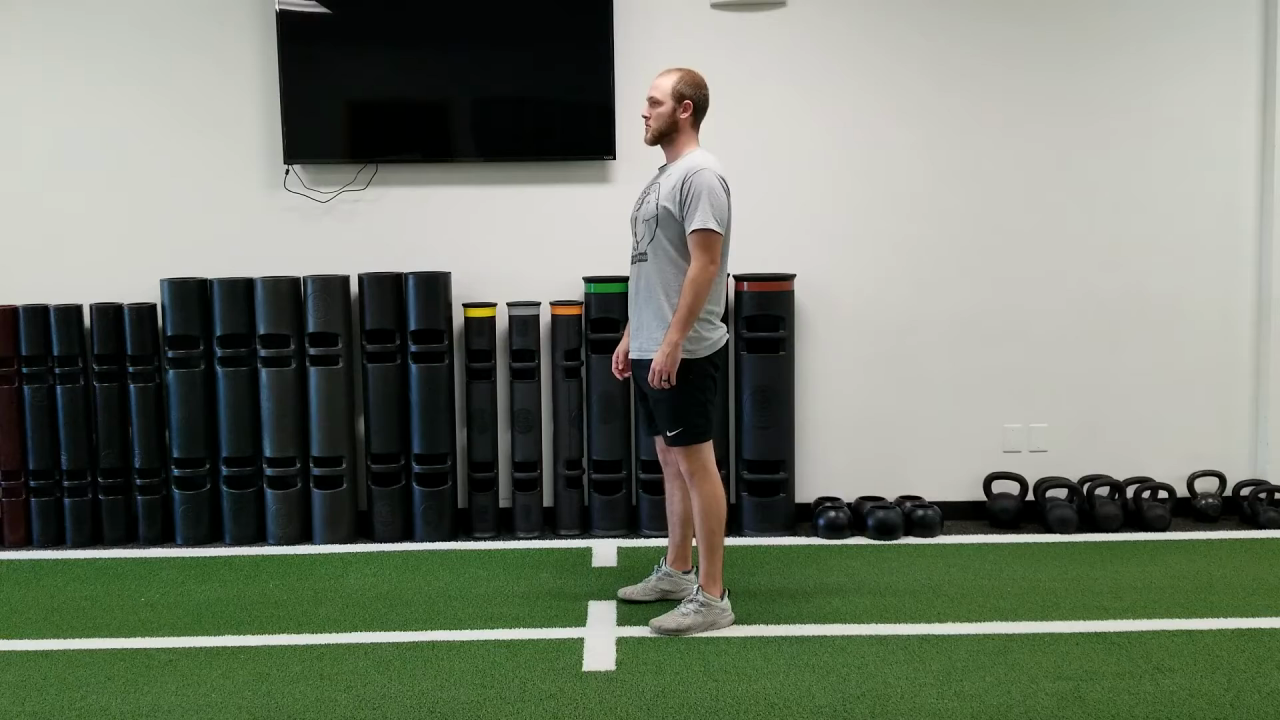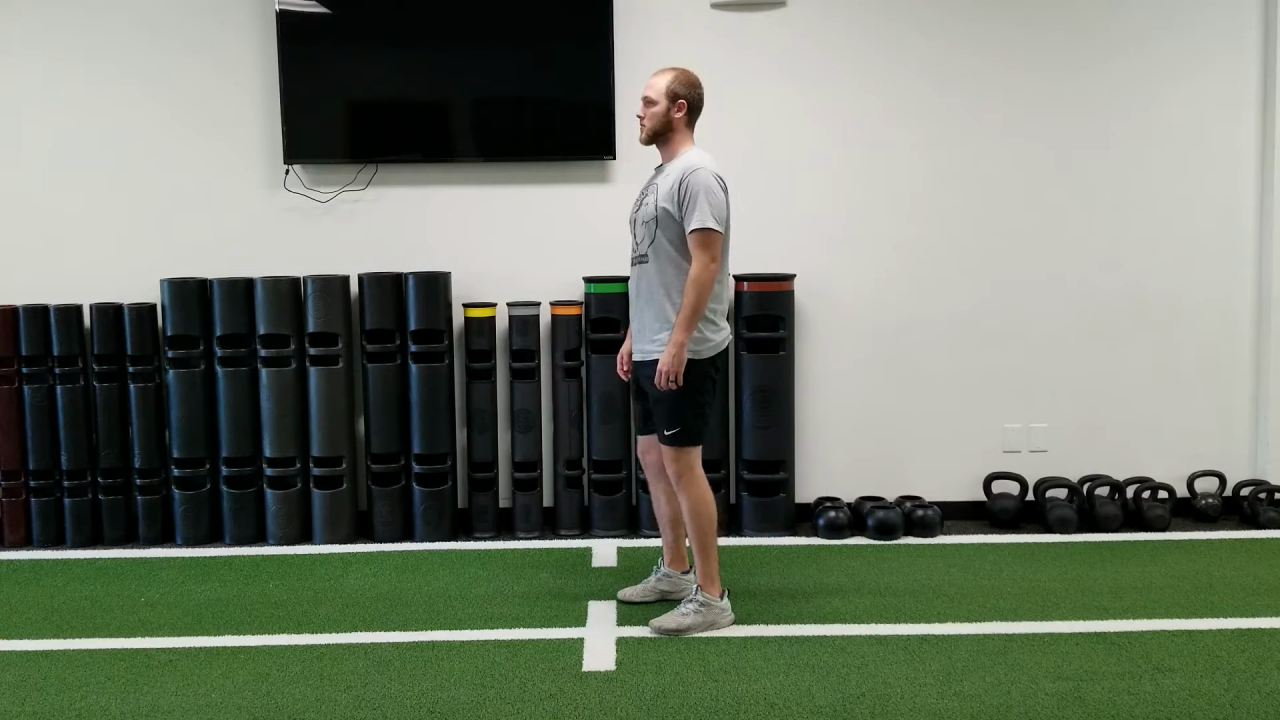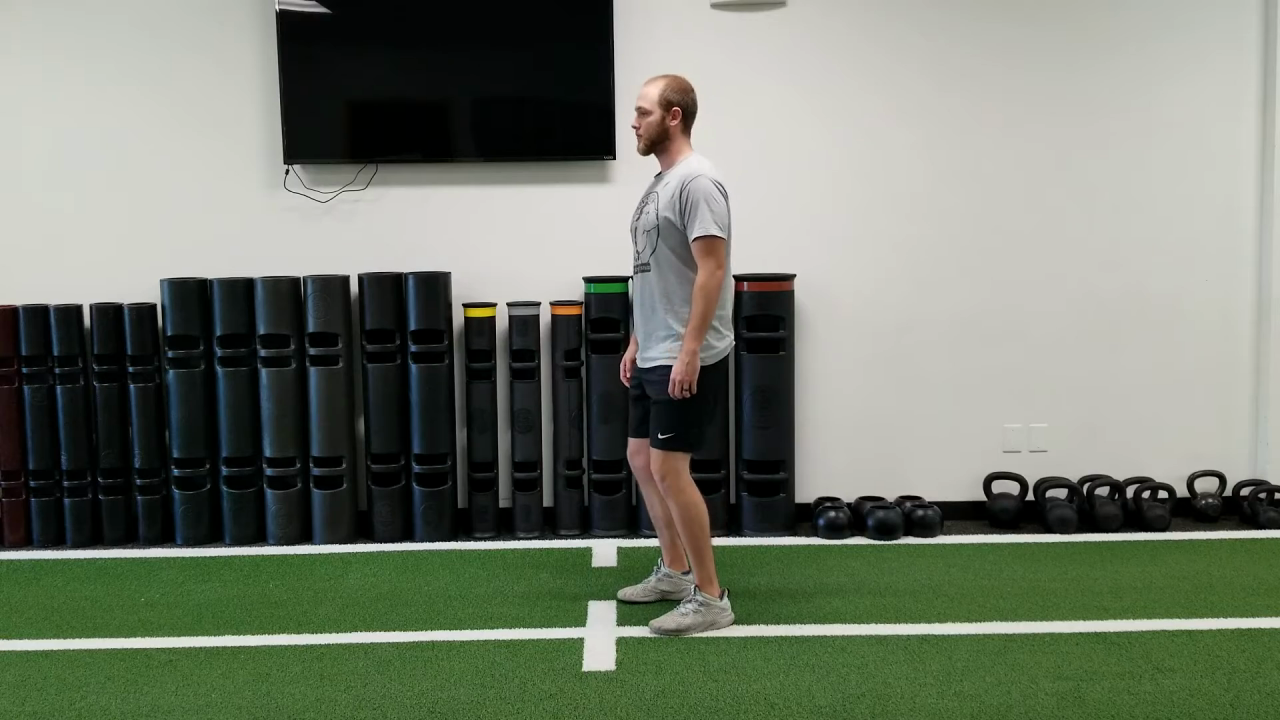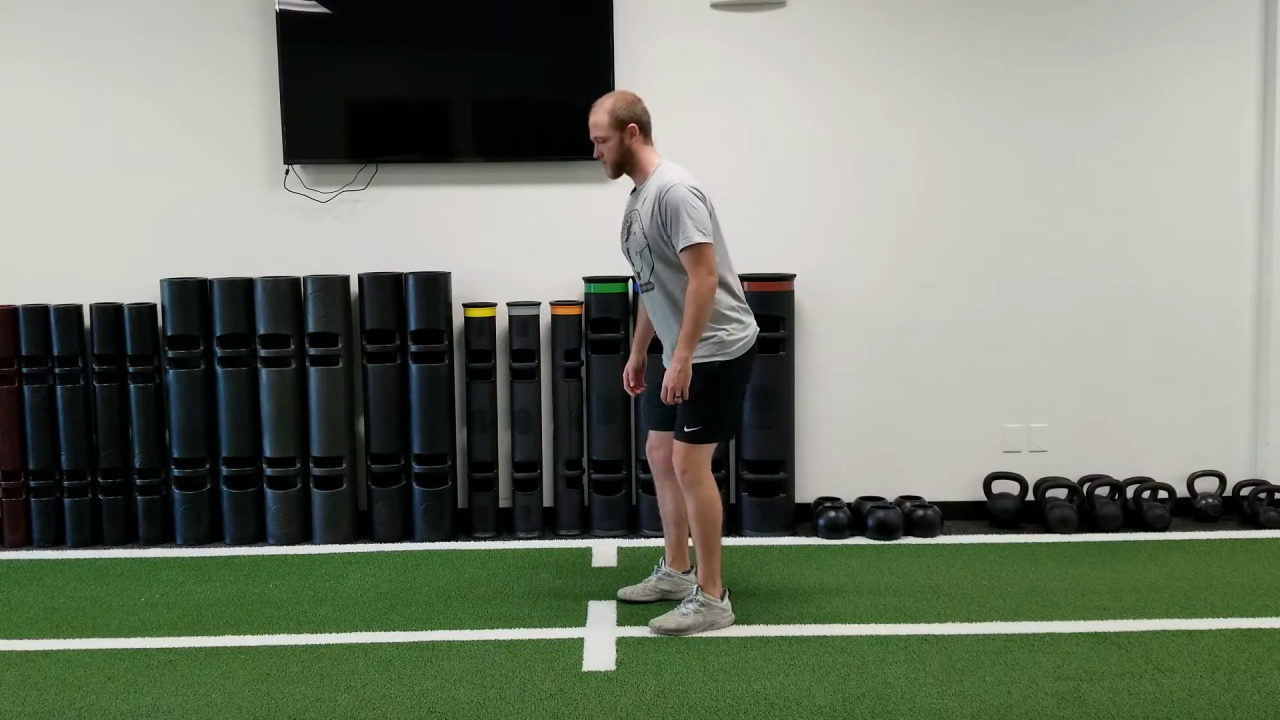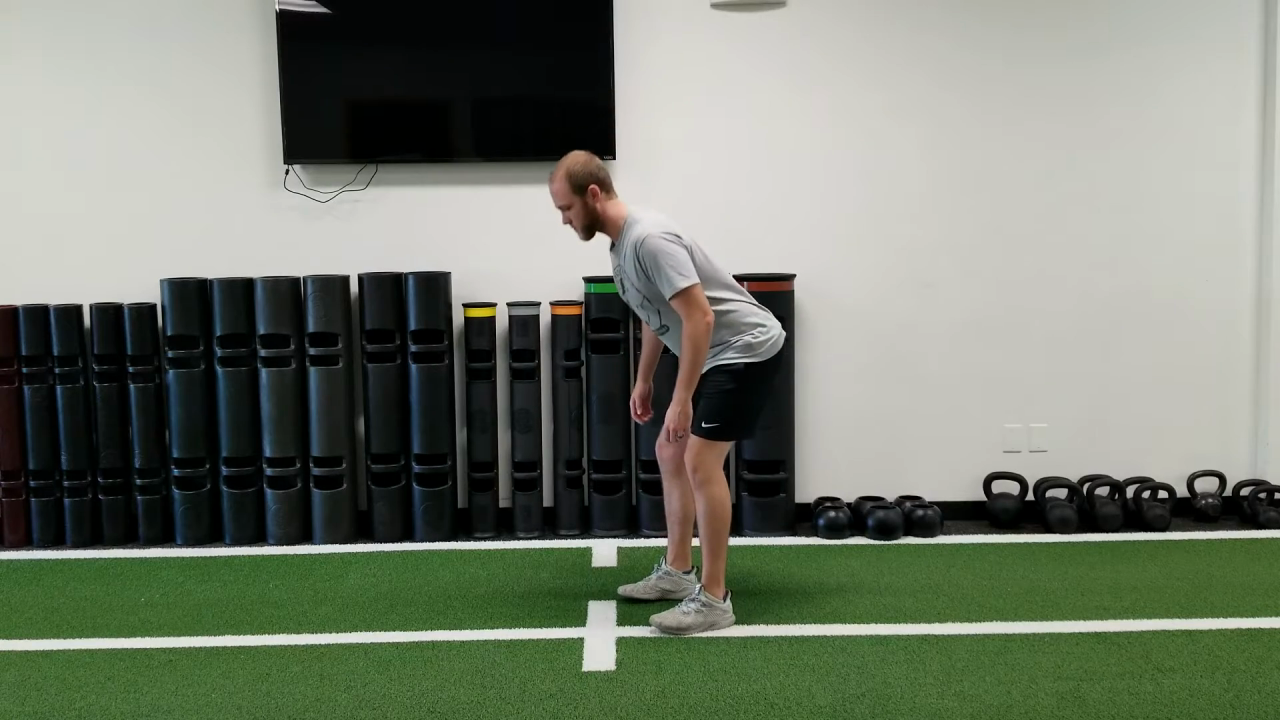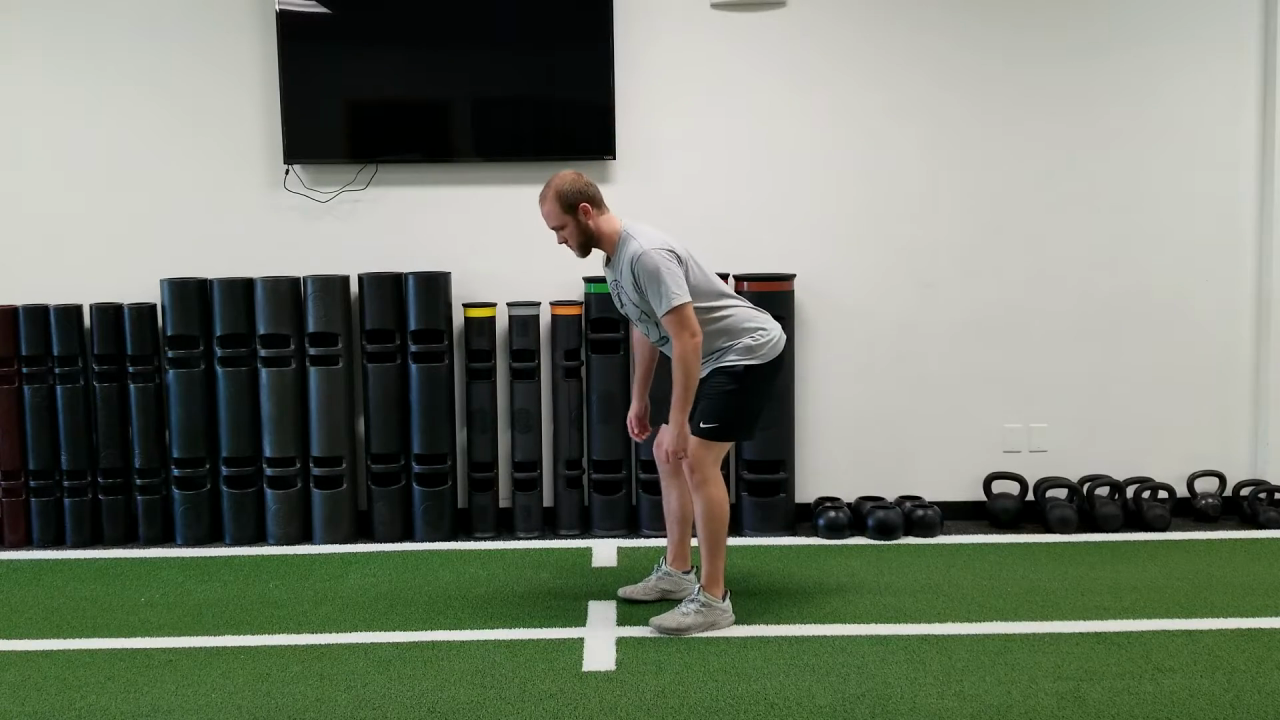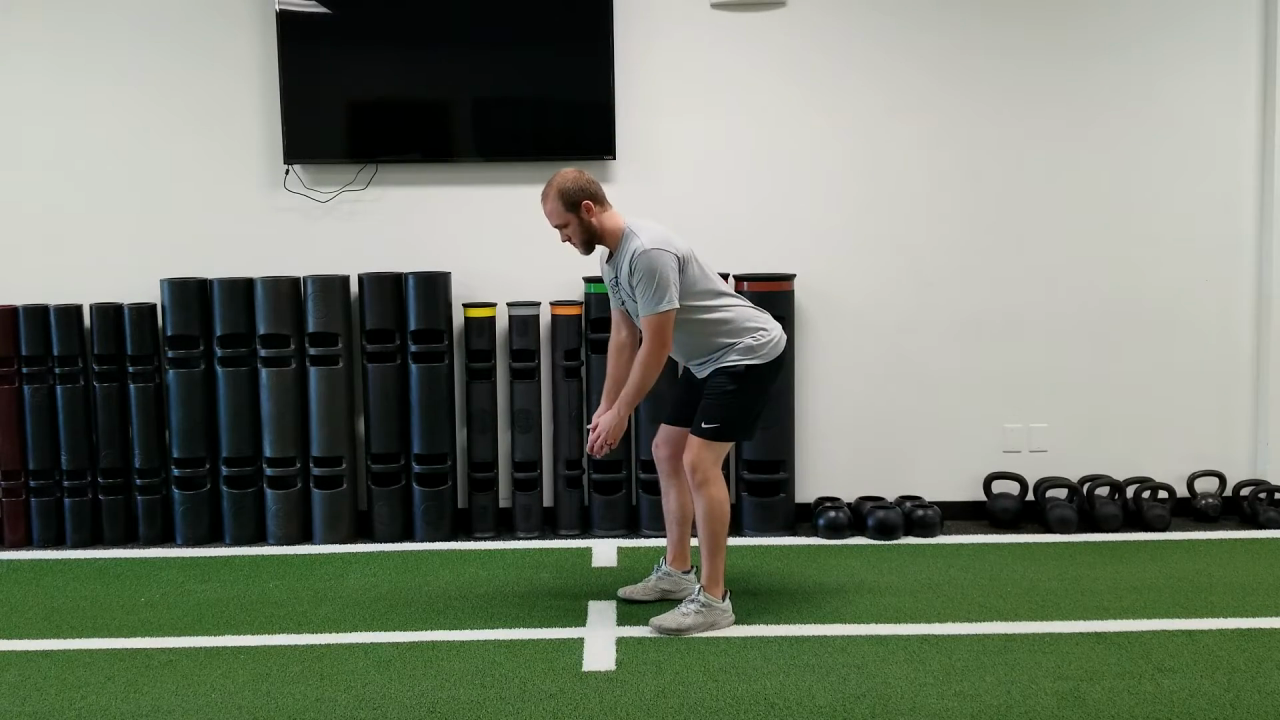
dt=0.5s
person 1, frame 1
left shoulder: (700, 174)
right shoulder: (665, 176)
left elbow: (703, 264)
left wrist: (672, 345)
right wrist: (631, 337)
left hip: (683, 353)
right hip: (653, 350)
left knee: (695, 465)
right knee: (670, 462)
left ankle: (711, 596)
right ankle: (675, 571)
person 1, frame 2
left shoulder: (696, 174)
right shoulder: (661, 175)
left elbow: (705, 263)
left wrist: (678, 343)
right wrist: (633, 339)
left hip: (684, 353)
right hip: (653, 351)
left knee: (682, 466)
right knee: (654, 460)
left ankle: (710, 596)
right ankle: (675, 572)
person 1, frame 3
left shoulder: (696, 181)
right shoulder: (660, 183)
left elbow: (712, 270)
left wrist: (689, 352)
right wrist: (635, 344)
left hip: (685, 359)
right hip: (655, 357)
left knee: (668, 470)
right knee: (642, 460)
left ankle: (710, 597)
right ankle: (674, 572)
person 1, frame 4
left shoulder: (673, 189)
right shoulder: (641, 195)
left elbow: (703, 276)
left wrist: (683, 358)
right wrist: (637, 352)
left hip: (715, 350)
right hip: (684, 351)
left knee: (689, 464)
right knee: (660, 456)
left ankle: (712, 597)
right ankle: (676, 571)
person 1, frame 5
left shoulder: (649, 239)
right shoulder: (622, 243)
left elbow: (700, 318)
right elbow: (656, 316)
left wrist: (682, 401)
right wrist: (642, 381)
left hip: (748, 348)
right hip: (716, 351)
left knee: (700, 461)
right knee: (670, 453)
left ankle: (713, 599)
right ankle: (677, 571)
person 1, frame 6
left shoulder: (645, 254)
right shoulder: (616, 258)
left elbow: (688, 337)
right elbow: (645, 330)
left wrist: (679, 422)
right wrist: (638, 398)
left hip: (749, 351)
right hip: (714, 353)
left knee: (696, 461)
right knee: (666, 454)
left ankle: (713, 598)
right ankle: (677, 572)
person 1, frame 7
left shoulder: (648, 252)
right shoulder: (612, 258)
left elbow: (656, 347)
right elbow: (623, 336)
left wrist: (620, 415)
right wrist: (604, 408)
left hip: (749, 351)
right hip: (710, 356)
left knee: (699, 463)
right knee: (667, 452)
left ankle: (713, 599)
right ankle: (677, 572)
